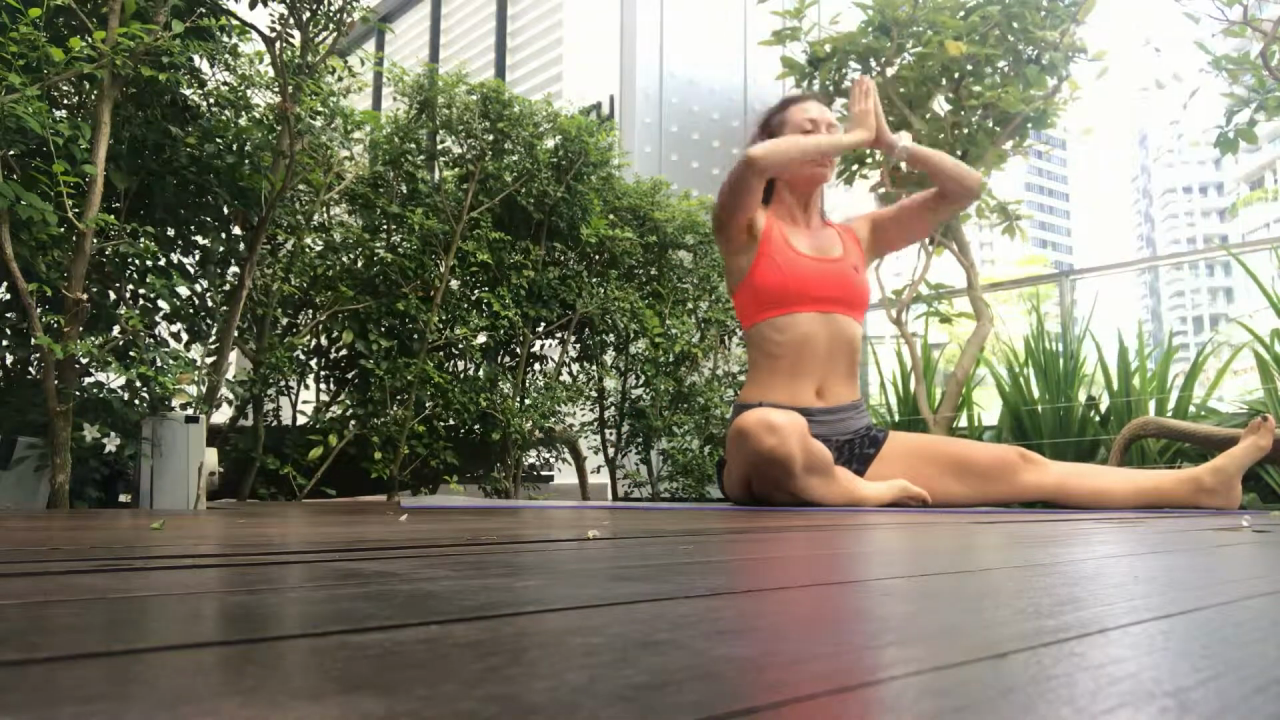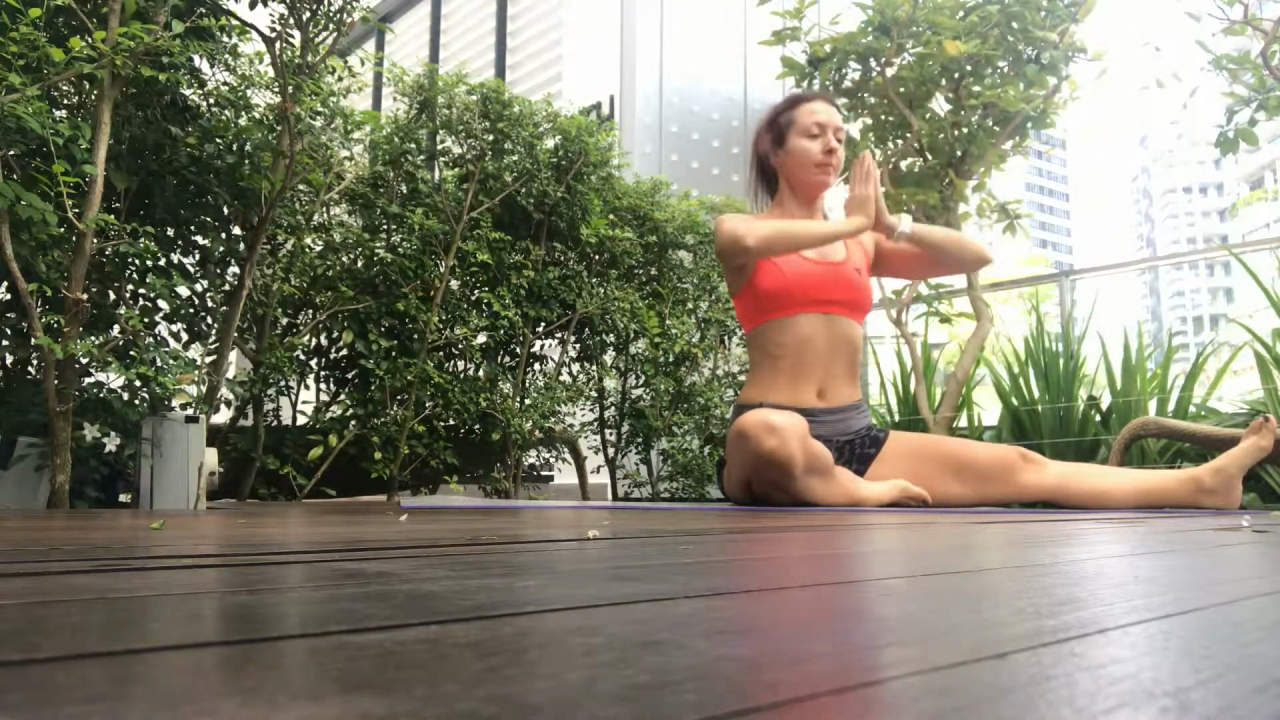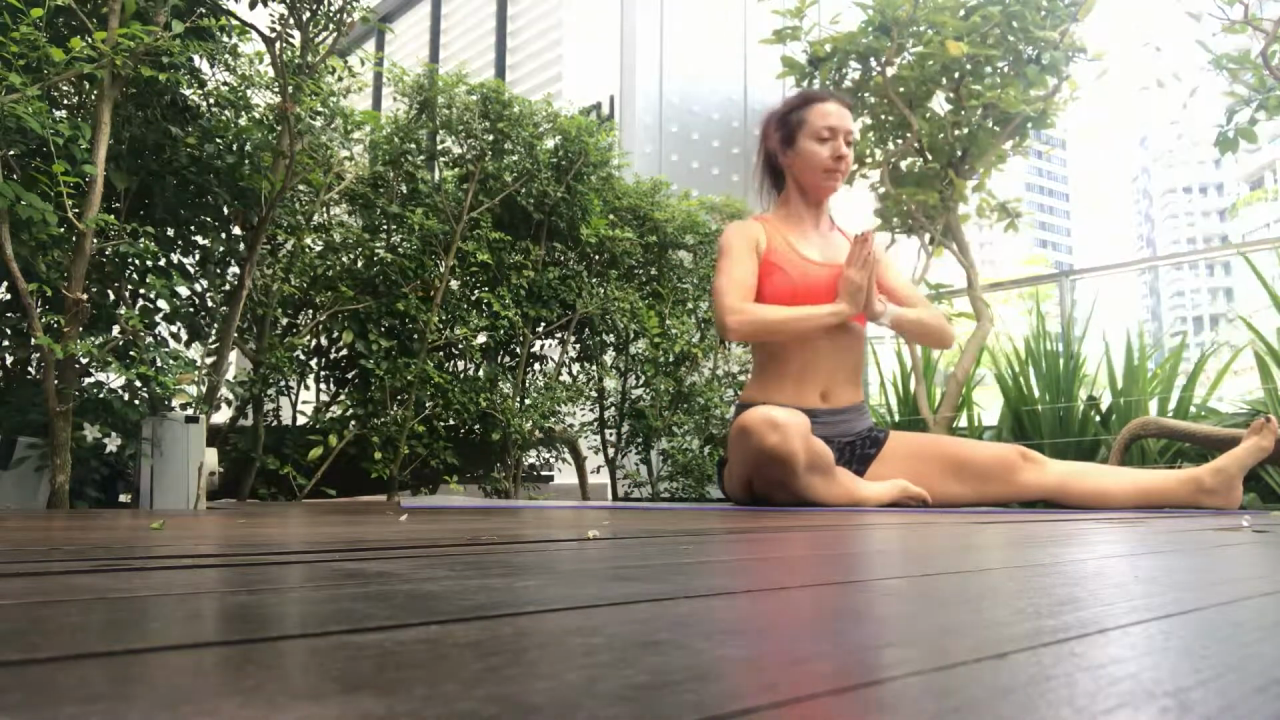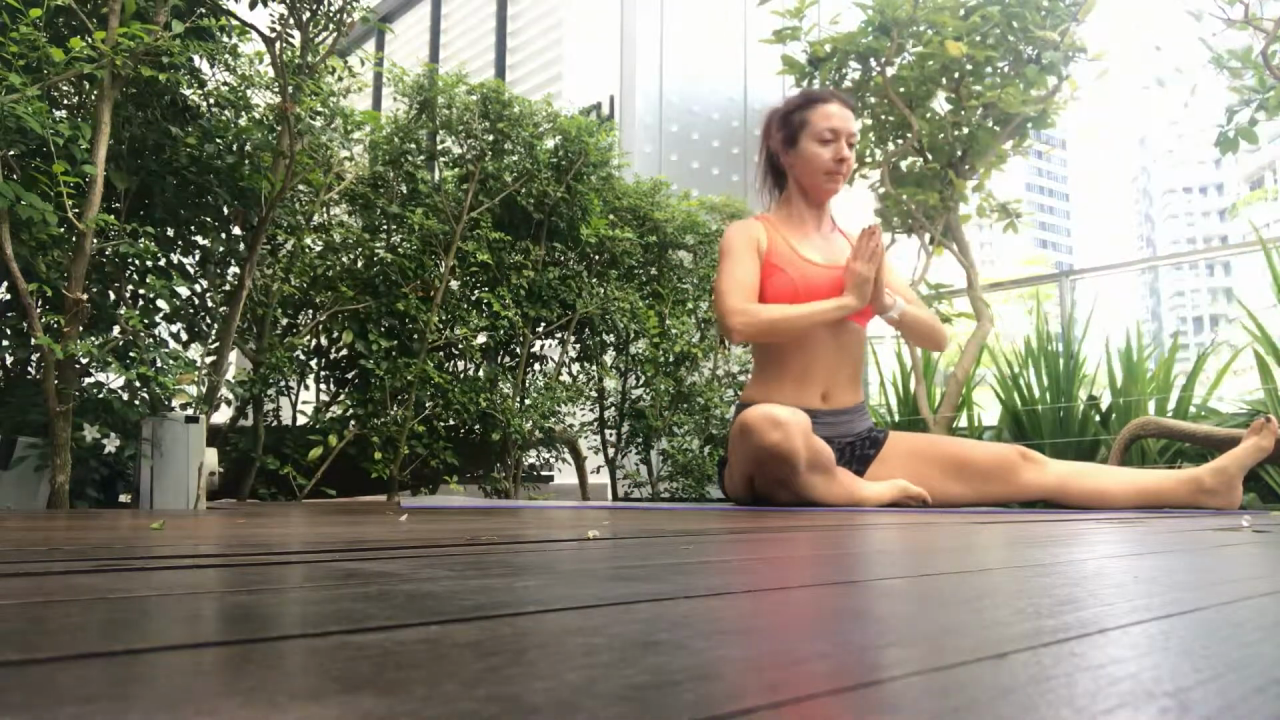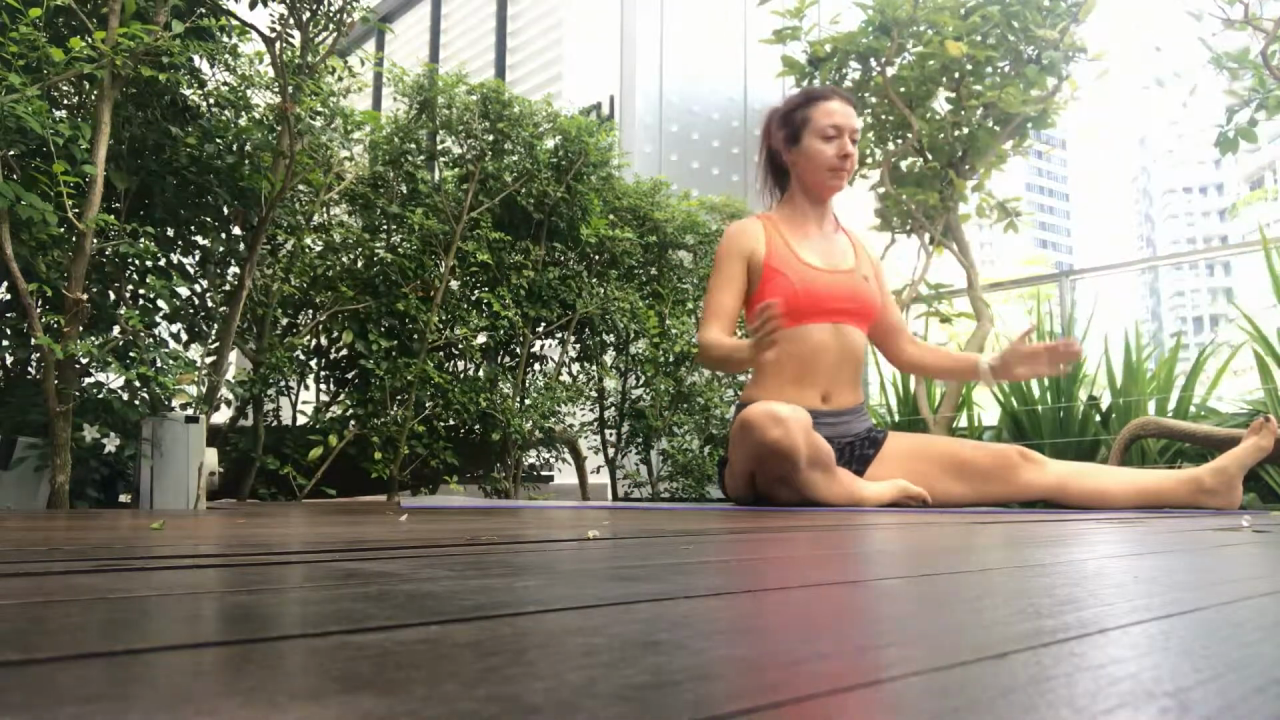
dt=0.3s
person 1, frame 1
left shoulder: (858, 235)
right shoulder: (746, 229)
left elbow: (968, 186)
right elbow: (755, 159)
left wrist: (887, 138)
right wrist: (856, 134)
left hip: (853, 436)
right hip: (771, 445)
left knee: (1021, 466)
right knee: (768, 435)
left ankle: (1198, 486)
right ankle: (864, 496)
person 1, frame 2
left shoulder: (862, 243)
right shoulder: (740, 231)
left elbow: (975, 256)
right elbow: (748, 241)
left wrist: (888, 222)
right wrist: (852, 218)
left hip: (854, 436)
right hip: (771, 442)
left knee: (1019, 466)
right knee: (767, 433)
left ankle: (1199, 485)
right ankle: (865, 496)
person 1, frame 3
left shoulder: (859, 248)
right shoulder: (748, 236)
left elbow: (943, 332)
right elbow: (735, 320)
left wrist: (876, 308)
right wrist: (842, 307)
left hip: (855, 437)
right hip: (772, 449)
left knee: (1021, 466)
right knee: (769, 429)
left ankle: (1202, 485)
right ankle: (866, 497)
person 1, frame 4
left shoulder: (861, 247)
right shoulder: (749, 236)
left elbow: (936, 337)
right elbow: (739, 323)
left wrist: (882, 300)
right wrist: (847, 300)
left hip: (857, 437)
right hip: (773, 445)
left knee: (1020, 466)
right knee: (771, 427)
left ankle: (1202, 484)
right ankle: (863, 497)
person 1, frame 5
left shoulder: (857, 250)
right shoulder: (747, 238)
left elbow: (906, 352)
right elbow: (708, 344)
left wrist: (999, 363)
right wrist: (748, 350)
left hip: (861, 438)
right hip: (766, 447)
left knee: (1017, 465)
right knee: (769, 421)
left ankle: (1204, 485)
right ankle: (863, 497)
